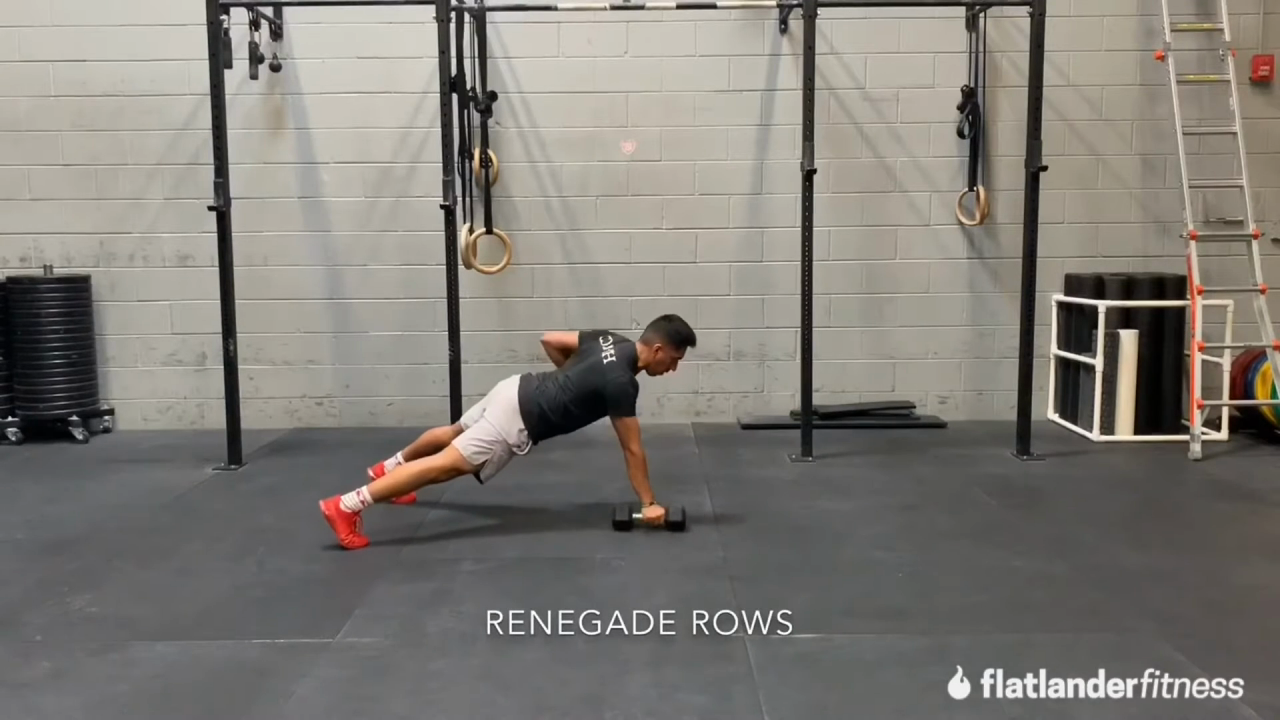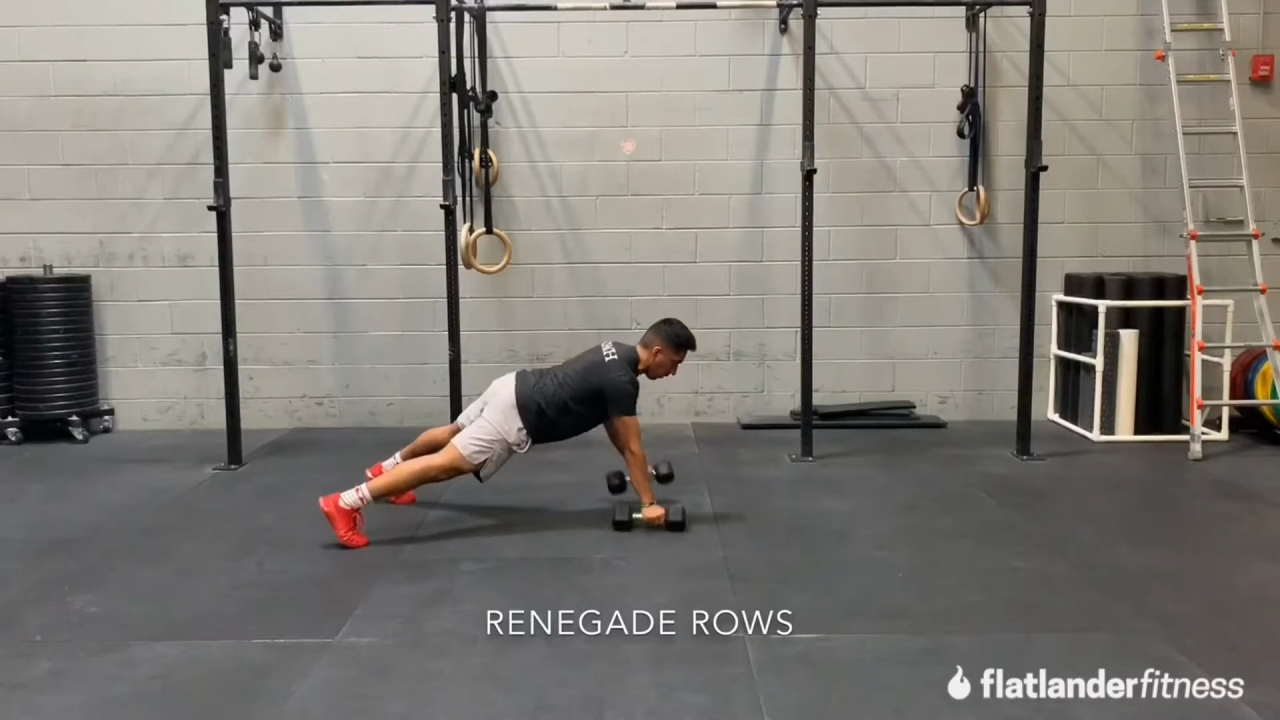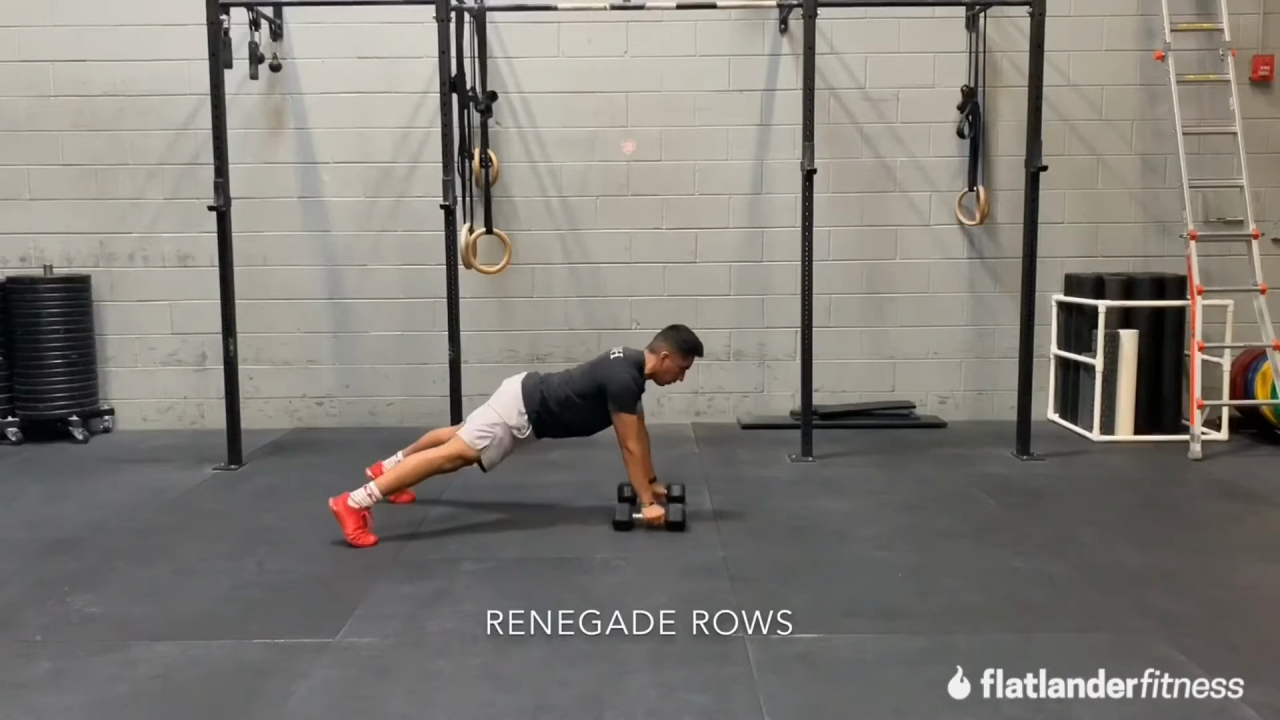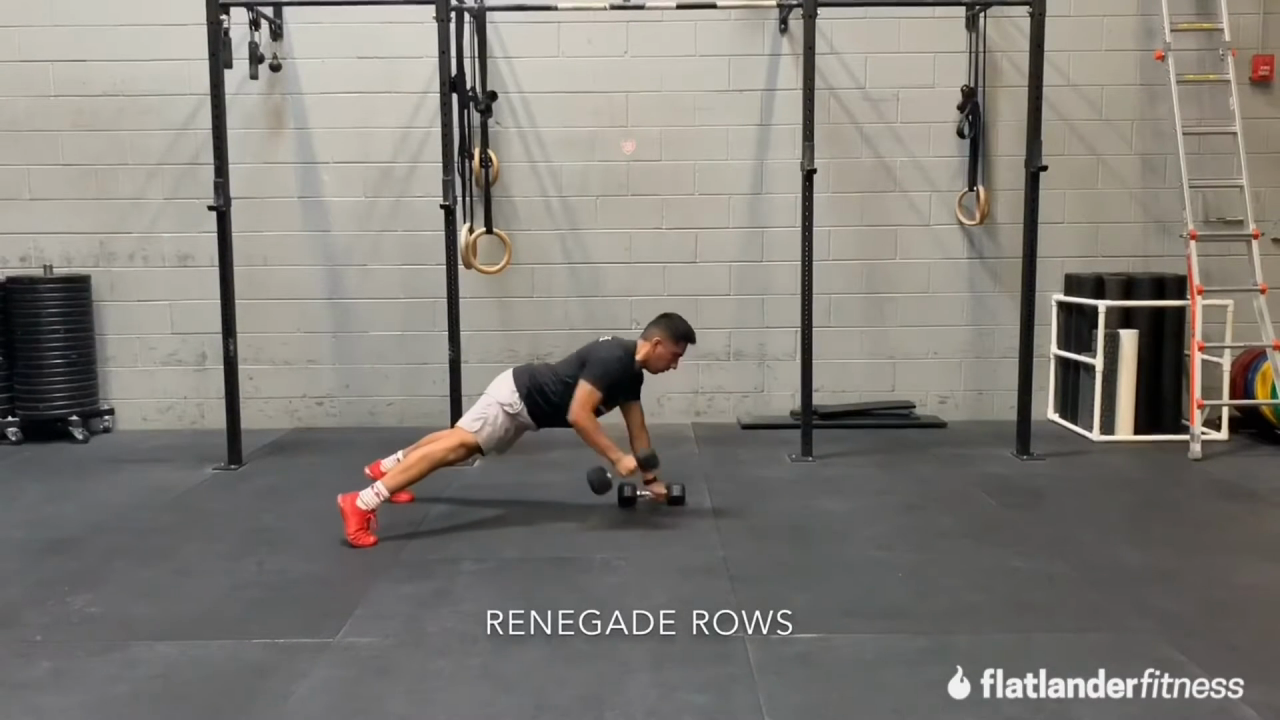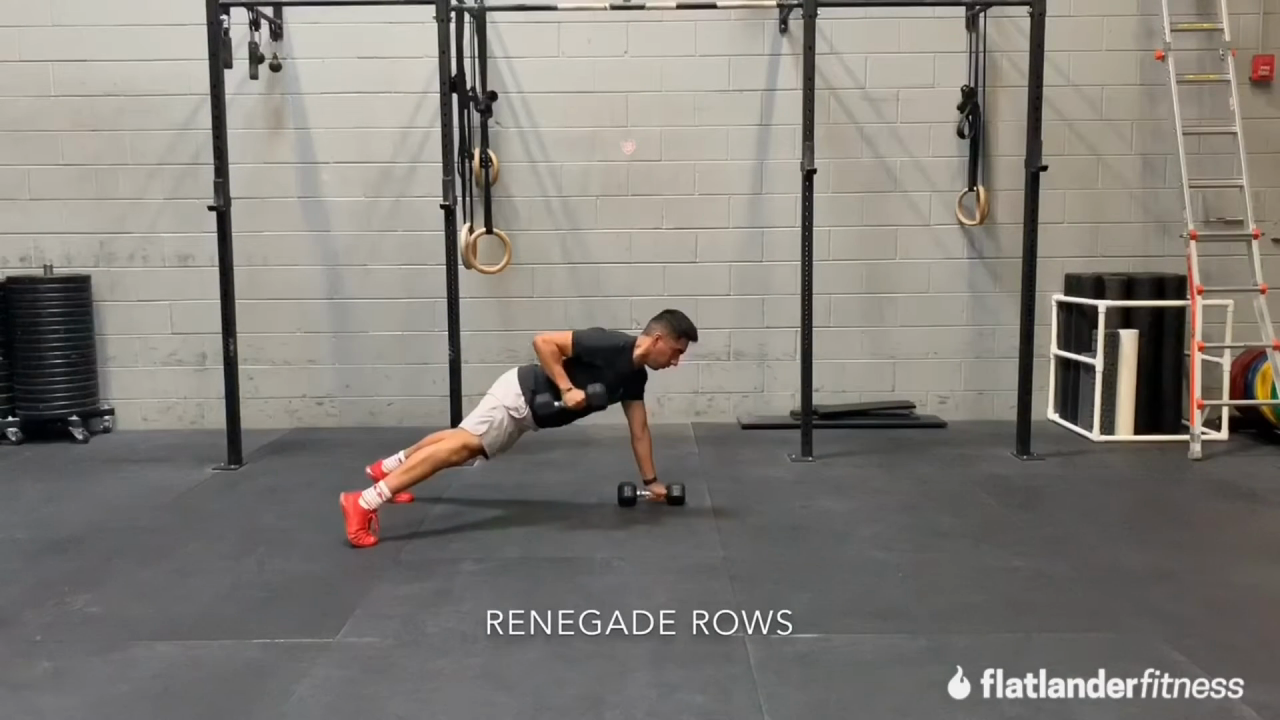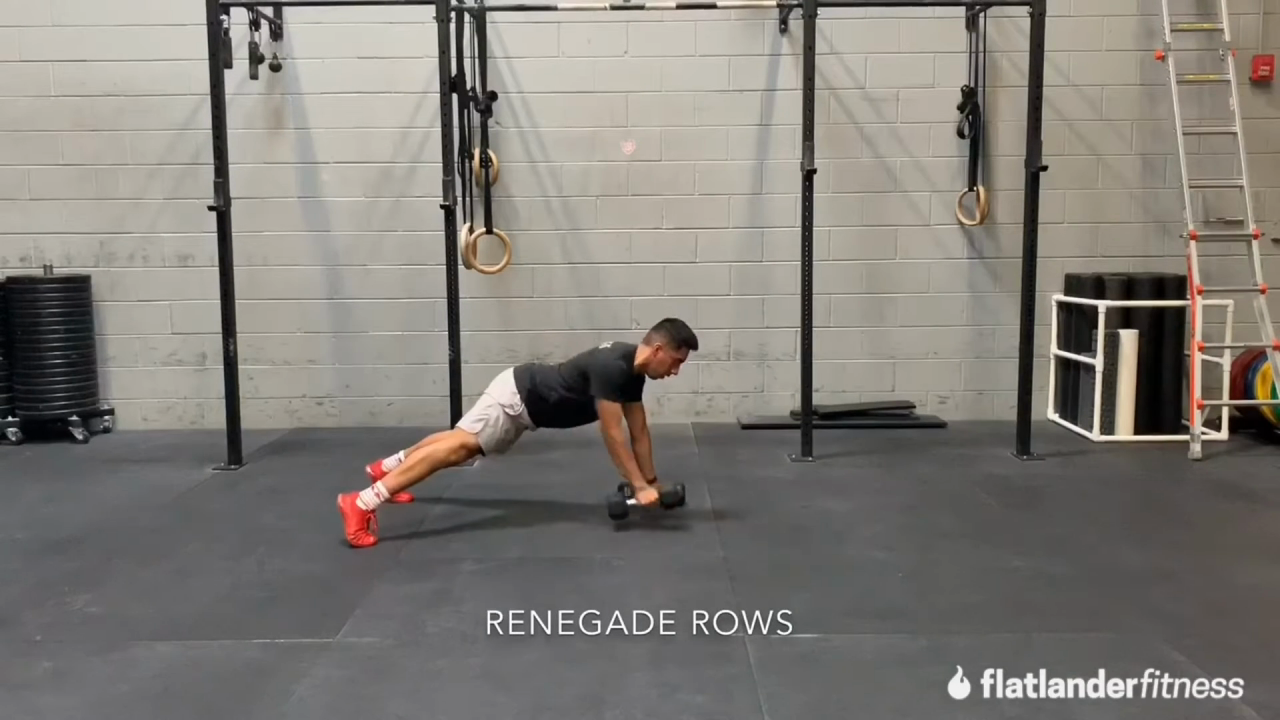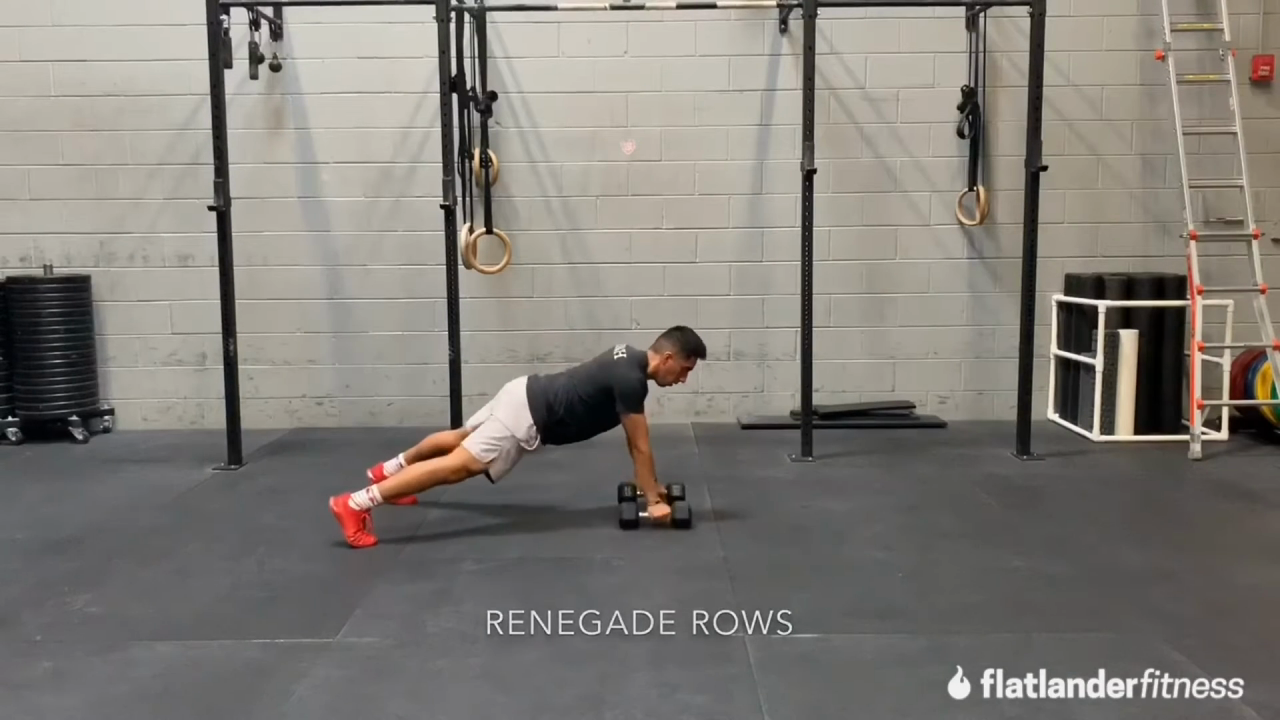
dt=0.4s
person 1, frame 1
left shoulder: (611, 340)
right shoulder: (620, 381)
left elbow: (550, 340)
right elbow: (632, 449)
right wrist: (649, 503)
left hip: (517, 390)
right hip: (520, 419)
left knee: (455, 434)
right knee: (447, 464)
left ankle: (388, 468)
right ankle: (347, 505)
person 1, frame 2
left shoulder: (618, 352)
right shoulder: (622, 380)
left elbow: (606, 416)
right elbow: (632, 448)
left wrist: (641, 469)
right wrist: (648, 503)
left hip: (513, 388)
right hip: (518, 416)
left knee: (451, 433)
right knee: (446, 463)
left ankle: (386, 469)
right ankle: (347, 502)
person 1, frame 3
left shoulder: (631, 365)
right shoulder: (625, 379)
left elbow: (640, 431)
right elbow: (630, 446)
left wrist: (652, 482)
right wrist: (647, 503)
left hip: (526, 393)
right hip: (524, 409)
left knee: (458, 434)
right knee: (454, 454)
left ankle: (388, 466)
right ankle: (356, 502)
person 1, frame 4
left shoulder: (631, 371)
right shoulder: (613, 358)
left elbow: (637, 429)
right elbow: (577, 417)
left wrist: (650, 480)
right wrist: (617, 459)
left hip: (526, 406)
right hip: (517, 395)
left knee: (460, 440)
right knee: (456, 445)
left ankle: (387, 467)
right ankle: (362, 503)
person 1, frame 5
left shoulder: (635, 373)
right shoulder: (610, 344)
left elbow: (639, 429)
right elbow: (543, 341)
left wrist: (651, 481)
right wrist: (567, 389)
left hip: (531, 409)
right hip: (522, 394)
left knee: (461, 439)
right knee: (460, 446)
left ankle: (387, 467)
right ankle: (364, 502)
person 1, frame 6
left shoulder: (633, 373)
right shoulder: (612, 365)
left elbow: (639, 431)
right elbow: (613, 434)
left wrist: (650, 479)
right wrist: (639, 487)
left hip: (527, 405)
right hip: (517, 395)
left knee: (460, 440)
right knee: (457, 446)
left ankle: (388, 467)
right ankle: (362, 503)
person 1, frame 7
left shoulder: (631, 360)
right shoulder: (630, 380)
left elbow: (635, 439)
right elbow: (639, 446)
left wrist: (651, 484)
right wrist: (653, 500)
left hip: (526, 394)
right hip: (527, 418)
left knee: (461, 438)
right knee: (460, 464)
left ankle: (388, 469)
right ankle: (356, 504)
